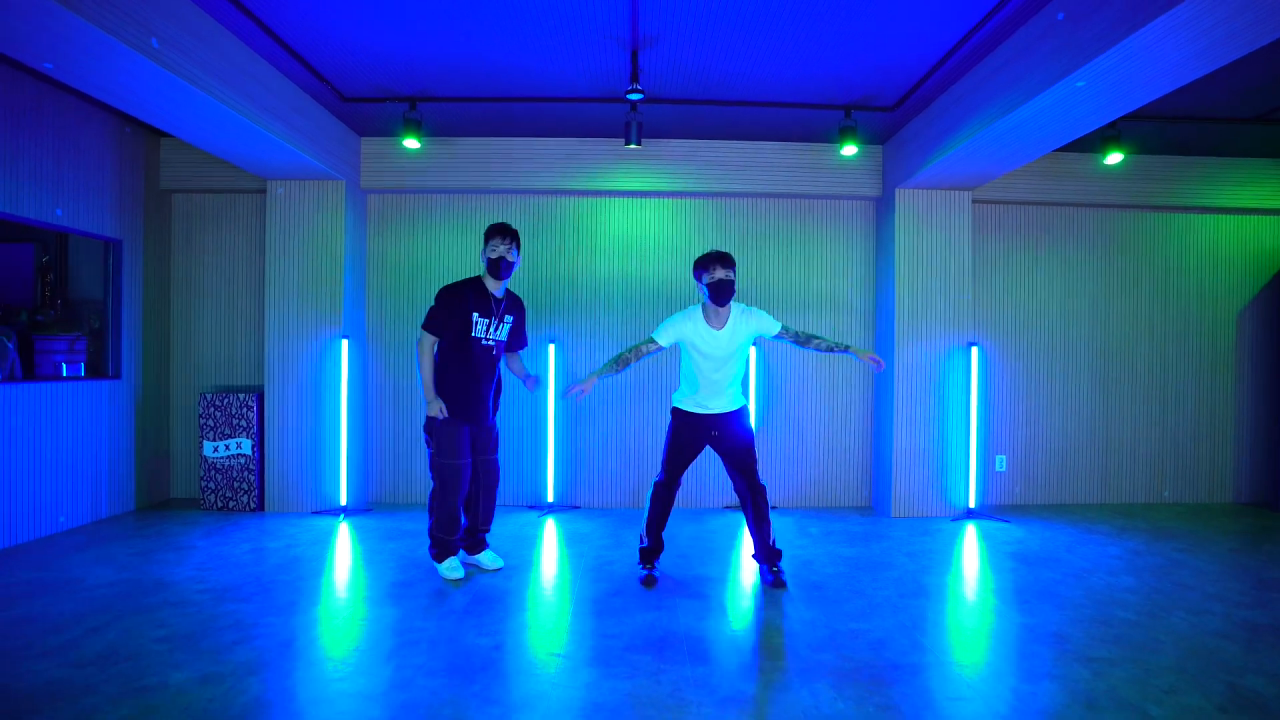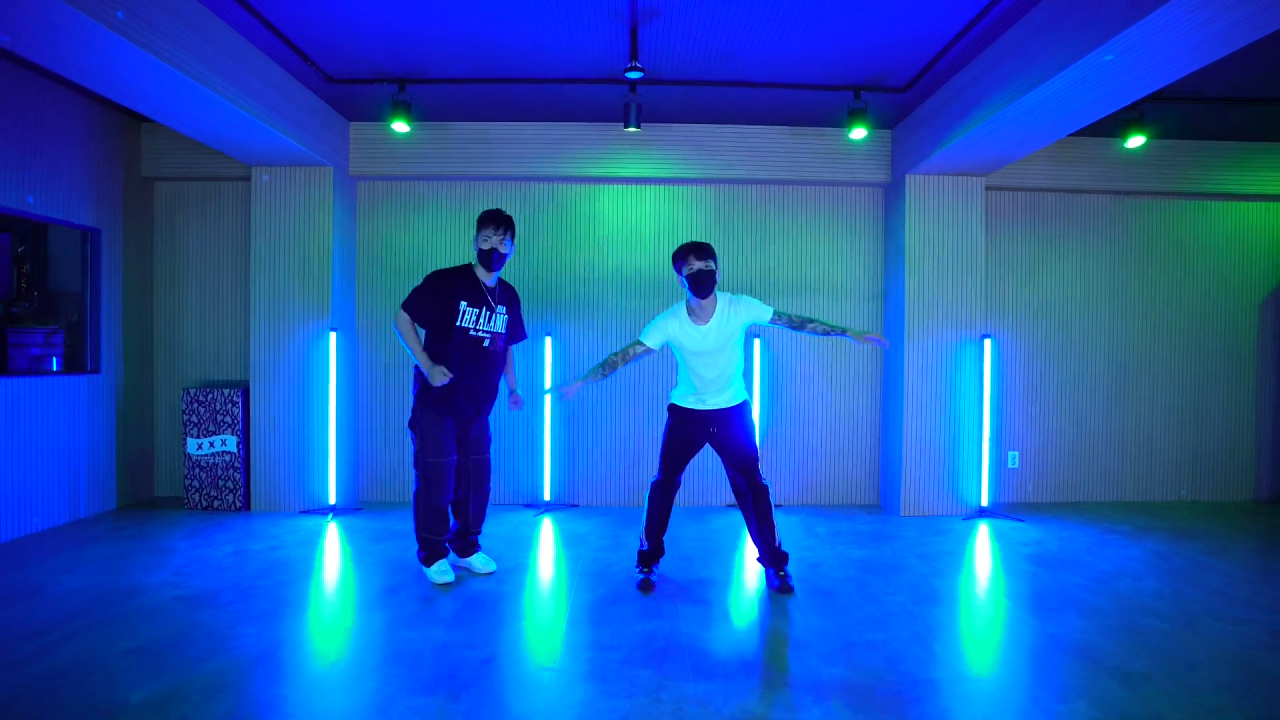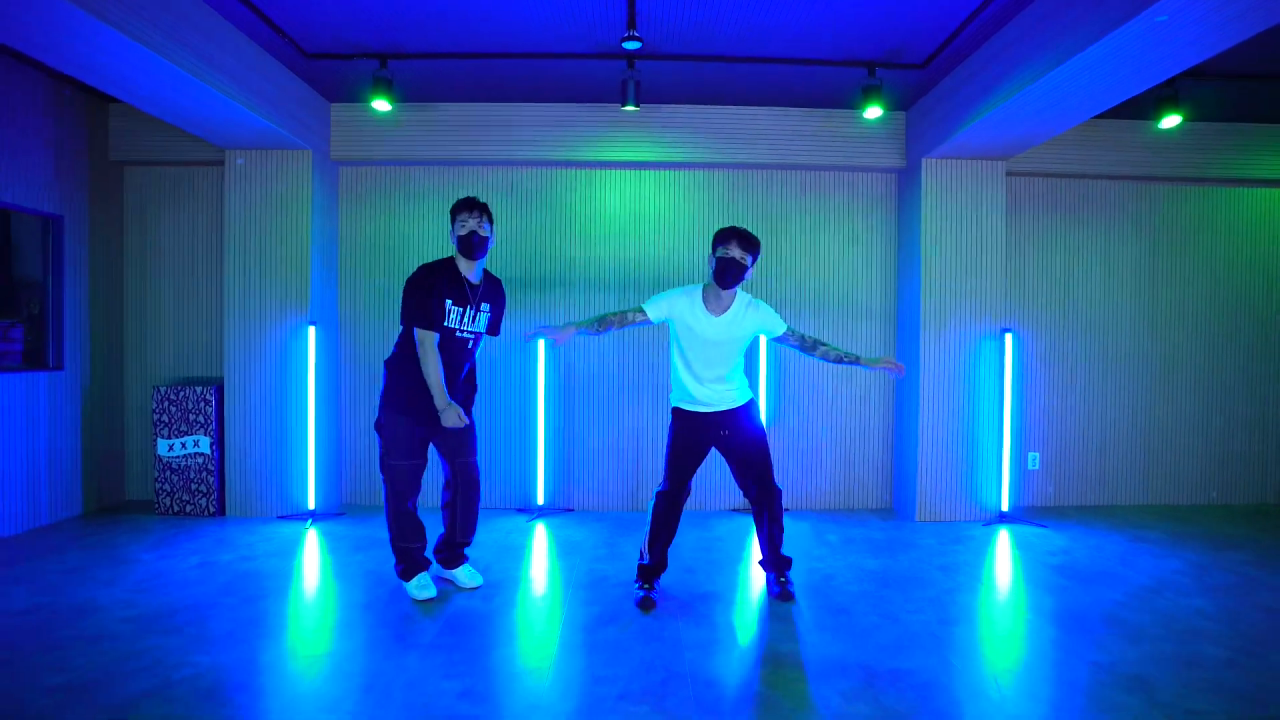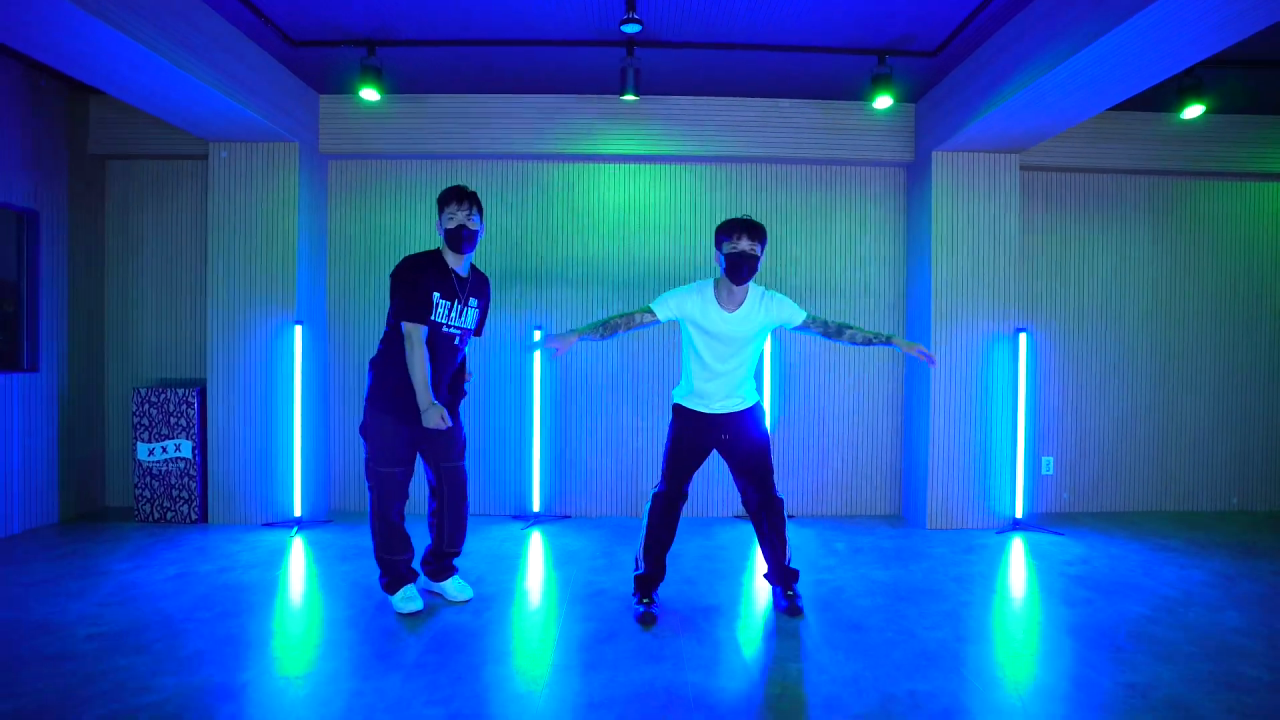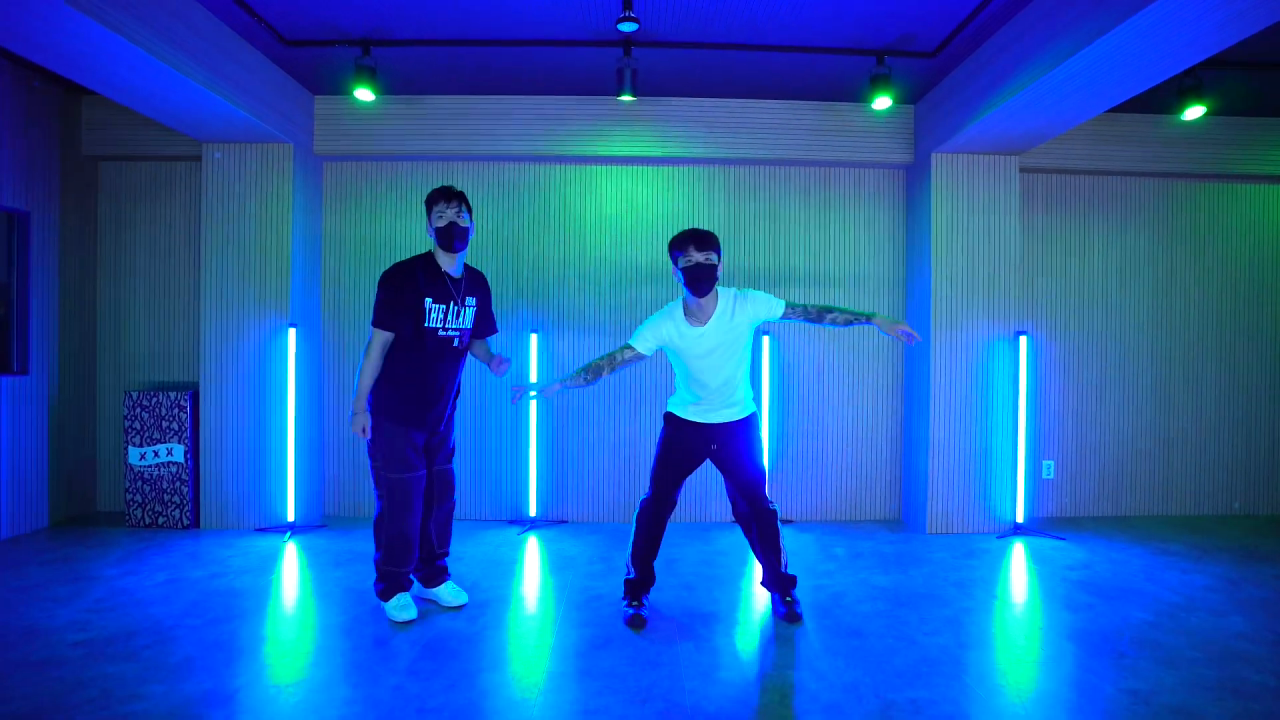
dt=0.3s
person 1, frame 1
left shoulder: (514, 306)
right shoulder: (456, 295)
right elbow: (426, 344)
left wrist: (529, 379)
right wrist: (430, 396)
left hip: (484, 407)
right hip: (449, 405)
left knee: (485, 476)
right knee: (451, 479)
left ankle: (474, 544)
right ankle: (444, 551)
person 1, frame 2
left shoulder: (508, 297)
right shoulder: (444, 283)
right elbow: (403, 319)
left wrist: (513, 388)
right wrist: (426, 365)
left hip: (476, 404)
right hip: (436, 400)
left knee: (476, 476)
right knee: (436, 478)
left ankle: (465, 547)
right ankle: (432, 554)
person 1, frame 3
left shoulder: (493, 289)
right shoulder: (427, 279)
right elbow: (426, 346)
right wrist: (442, 404)
left hip: (456, 402)
right hip: (406, 399)
left knee: (466, 481)
right knee: (402, 485)
left ankle: (451, 558)
right ankle: (412, 567)
person 1, frame 4
left shoulder: (480, 284)
right shoulder: (413, 271)
right elbow: (413, 339)
left wrist: (462, 375)
right wrist: (425, 403)
left hip: (445, 403)
right hip: (394, 401)
left knee: (452, 489)
right knee: (389, 492)
left ankle: (440, 570)
right ankle: (397, 579)
person 1, frame 5
left shoulder: (477, 285)
right shoulder: (403, 277)
right elbow: (379, 341)
left wrist: (495, 362)
right wrist: (361, 404)
left hip: (441, 411)
right hip: (396, 412)
left knee: (440, 494)
right knee: (400, 500)
left ankle: (432, 576)
right ankle: (394, 586)
person 2, frame 1
left shoulder: (751, 319)
right shoulder: (682, 324)
left elbow: (798, 336)
right elbow: (638, 352)
left wrist: (851, 350)
right wrist: (594, 378)
left hip: (732, 415)
right hip: (688, 416)
left knee: (751, 487)
right knee: (666, 483)
left ankle: (768, 560)
right ankle: (649, 557)
person 2, frame 2
left shoulder: (741, 308)
right shoulder: (669, 323)
left elbow: (791, 321)
right elbow: (626, 355)
left wrist: (849, 333)
right wrist: (581, 382)
left hip: (732, 412)
right hip: (686, 413)
left knee: (751, 486)
right knee: (664, 484)
left ankle: (774, 564)
right ankle: (647, 561)
person 2, frame 3
left shoulder: (756, 312)
right shoulder: (678, 301)
left elbow: (804, 343)
right elbow: (623, 318)
left wrist: (864, 362)
right wrist: (572, 328)
left hip: (739, 412)
right hip: (689, 414)
left knee: (765, 490)
right knee: (671, 492)
left ankle: (776, 568)
right ankle: (648, 575)
person 2, frame 4
left shoulder: (771, 305)
right shoulder: (688, 299)
left elbow: (828, 328)
right elbow: (632, 319)
left wrist: (893, 341)
right wrist: (577, 335)
left hip: (743, 416)
right hip: (692, 415)
left knee: (764, 499)
right knee: (668, 496)
left ankle: (782, 581)
right ankle: (646, 587)
person 2, frame 5
left shoulder: (748, 305)
right shoulder: (663, 324)
left elbow: (809, 312)
right elbow: (613, 361)
left wrist: (875, 320)
right wrist: (555, 385)
left hip: (737, 425)
right hip: (684, 424)
left knee: (755, 507)
right knee: (655, 504)
left ankle: (781, 588)
right ankle: (636, 592)
